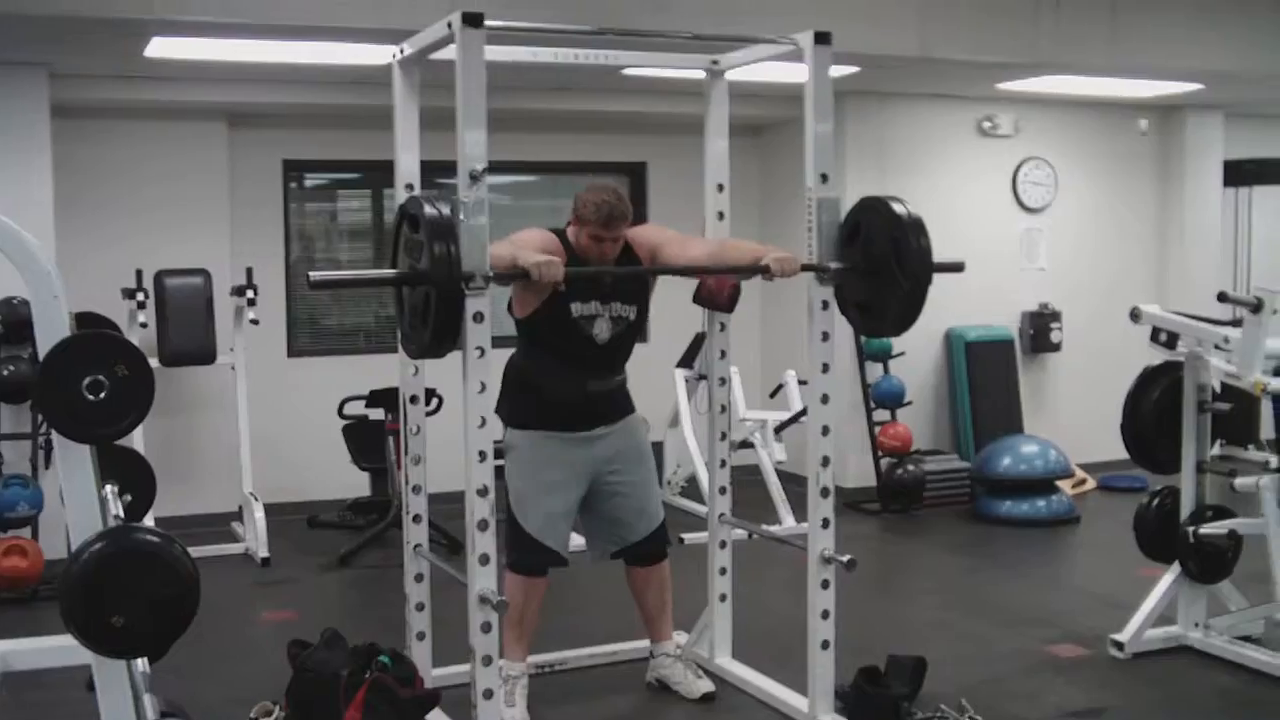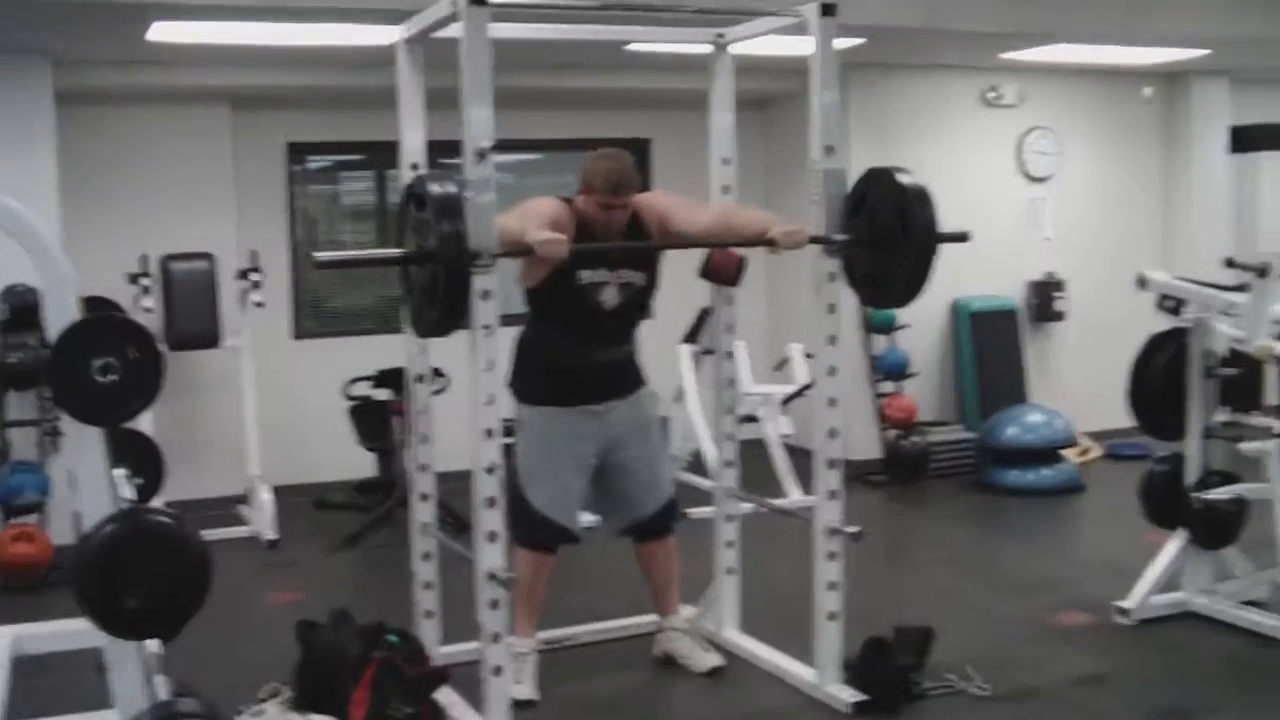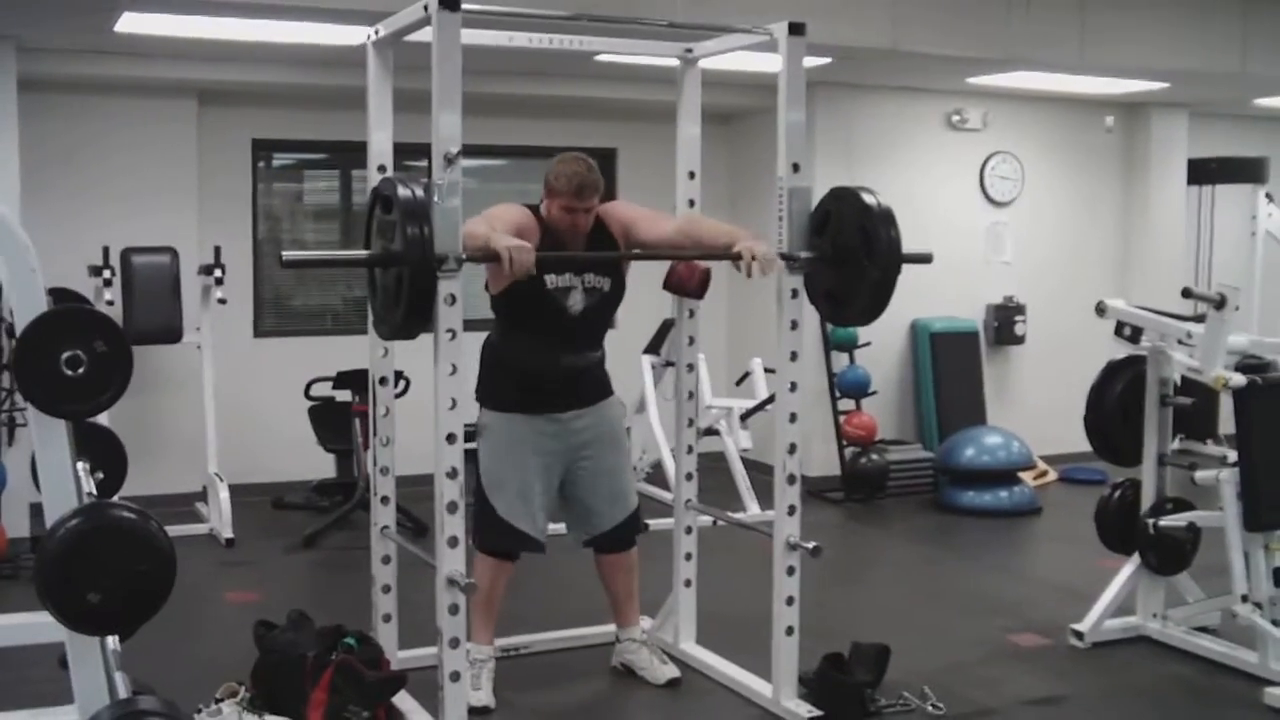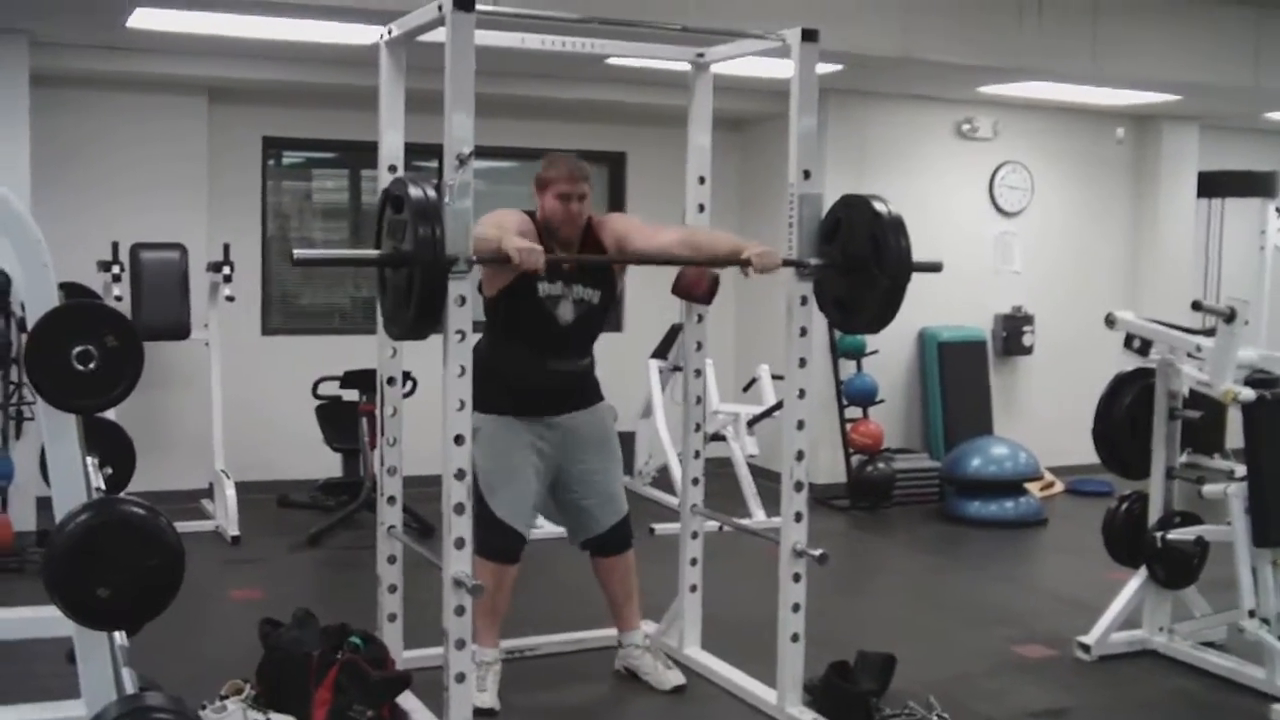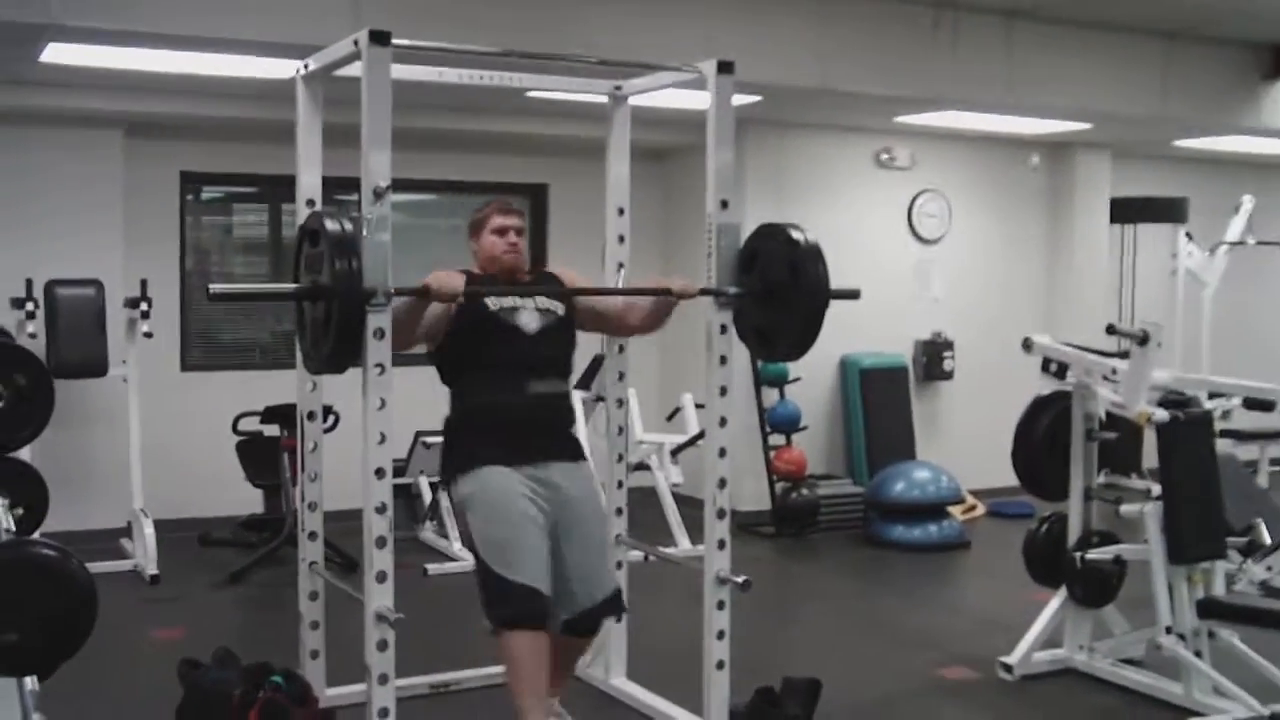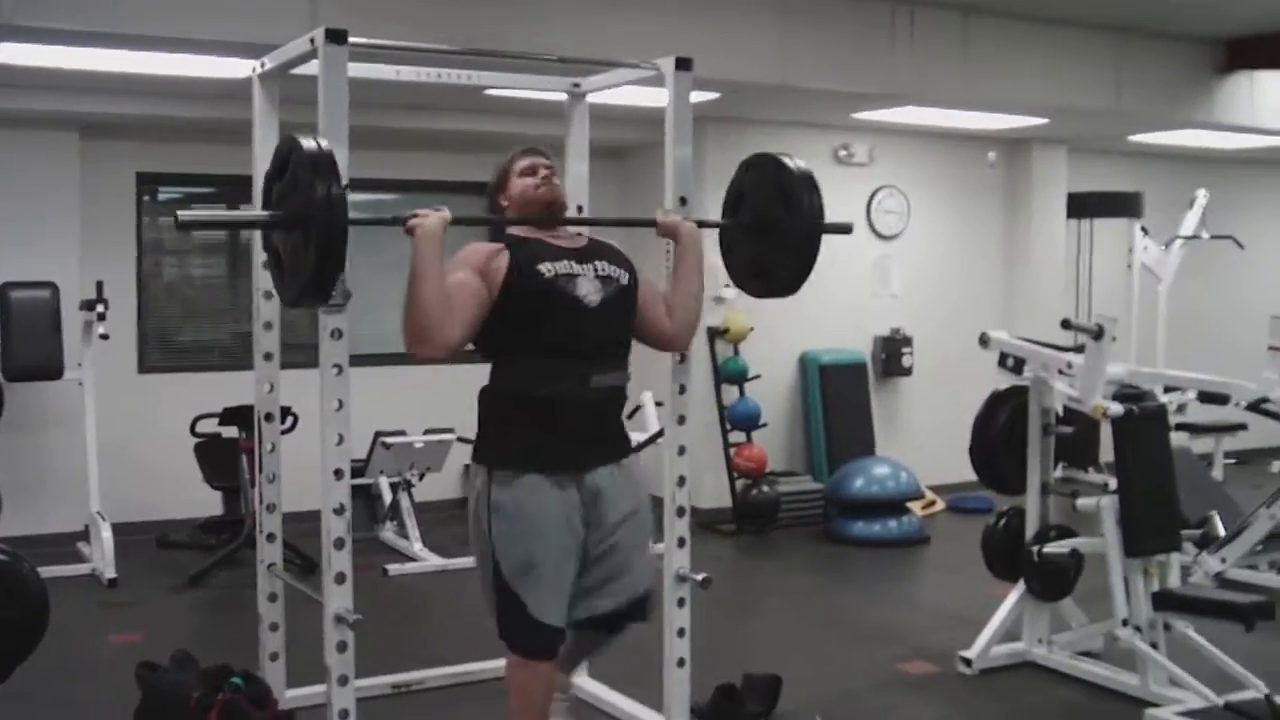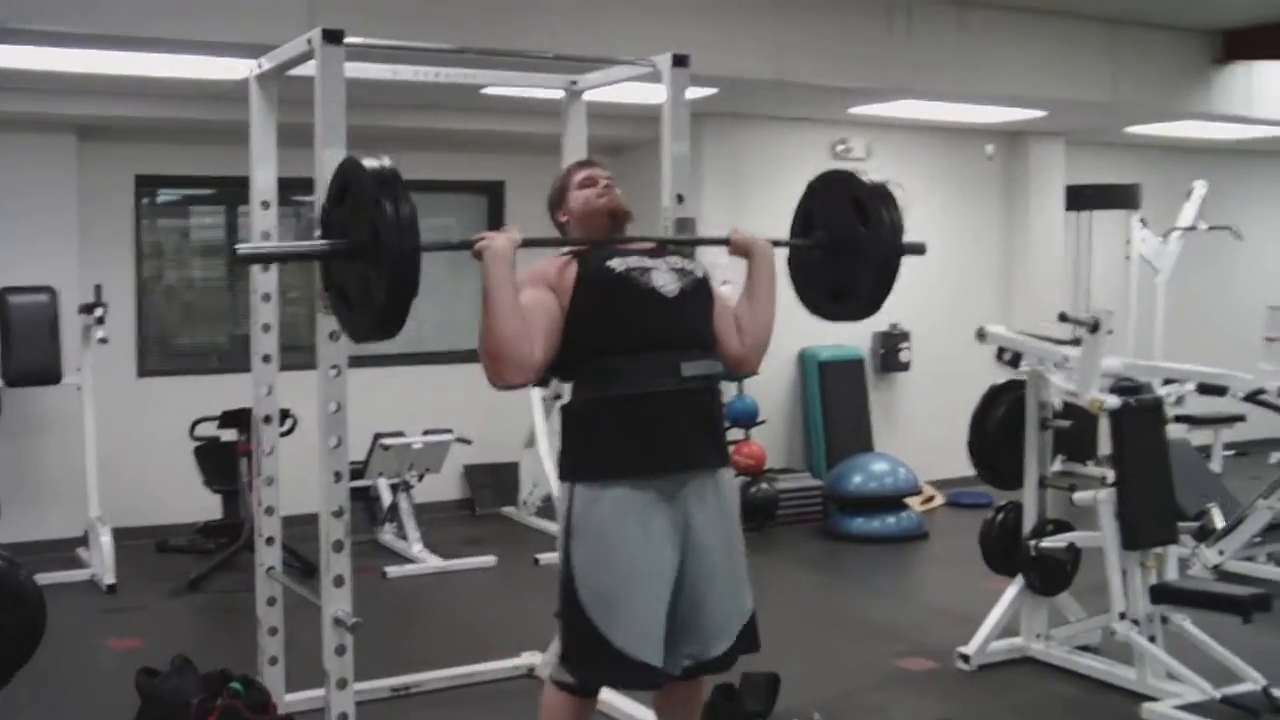
dt=0.7s
person 1, frame 1
left shoulder: (644, 246)
right shoulder: (544, 247)
left elbow: (707, 250)
right elbow: (494, 256)
left wrist: (765, 255)
right wrist: (524, 260)
left hip: (614, 419)
right hip: (541, 428)
left knee: (648, 540)
right knee: (532, 550)
left ankle: (665, 656)
right ankle: (512, 674)
person 1, frame 2
left shoulder: (652, 213)
right shoulder: (552, 215)
left elbow: (714, 218)
right elbow: (506, 227)
left wrist: (772, 226)
right wrist: (530, 236)
left hip: (624, 394)
right hip: (552, 402)
left knee: (655, 513)
right knee: (540, 525)
left ankle: (673, 630)
right ankle: (521, 651)
person 1, frame 3
left shoulder: (619, 222)
right shoulder: (519, 223)
left elbow: (681, 229)
right elbow: (474, 230)
left wrist: (741, 241)
right wrist: (499, 241)
left hip: (591, 403)
right hip: (517, 410)
left knee: (617, 526)
right knee: (501, 533)
left ankle: (631, 642)
right ankle: (478, 658)
person 1, frame 4
left shoulder: (611, 234)
right shoulder: (515, 227)
left elbow: (677, 240)
right elbow: (484, 237)
left wrist: (745, 248)
right wrist: (510, 247)
left hip: (581, 408)
right hip: (507, 414)
left knee: (611, 529)
right knee: (500, 534)
left ankle: (633, 643)
right ankle: (484, 661)
person 1, frame 5
left shoulder: (559, 285)
right shoulder: (457, 291)
left elbow: (631, 316)
right elbow: (397, 337)
left wrist: (668, 296)
right wrist: (425, 298)
left hip: (563, 460)
right hip: (490, 466)
left knee: (591, 600)
right knee: (521, 601)
person 1, frame 6
left shoulder: (611, 258)
right shoulder: (490, 258)
left elbow: (675, 331)
right elbow: (430, 341)
left wrist: (687, 244)
right wrist: (428, 244)
left hip: (606, 458)
right hip: (527, 465)
left knee: (621, 601)
right knee: (536, 625)
person 1, frame 7
left shoulder: (682, 264)
right shoulder: (557, 276)
left elbow: (745, 354)
right elbow: (510, 367)
left wrist: (760, 260)
right wrist: (498, 264)
left hip: (702, 474)
right hip: (613, 481)
left knee: (698, 644)
right knee: (589, 652)
